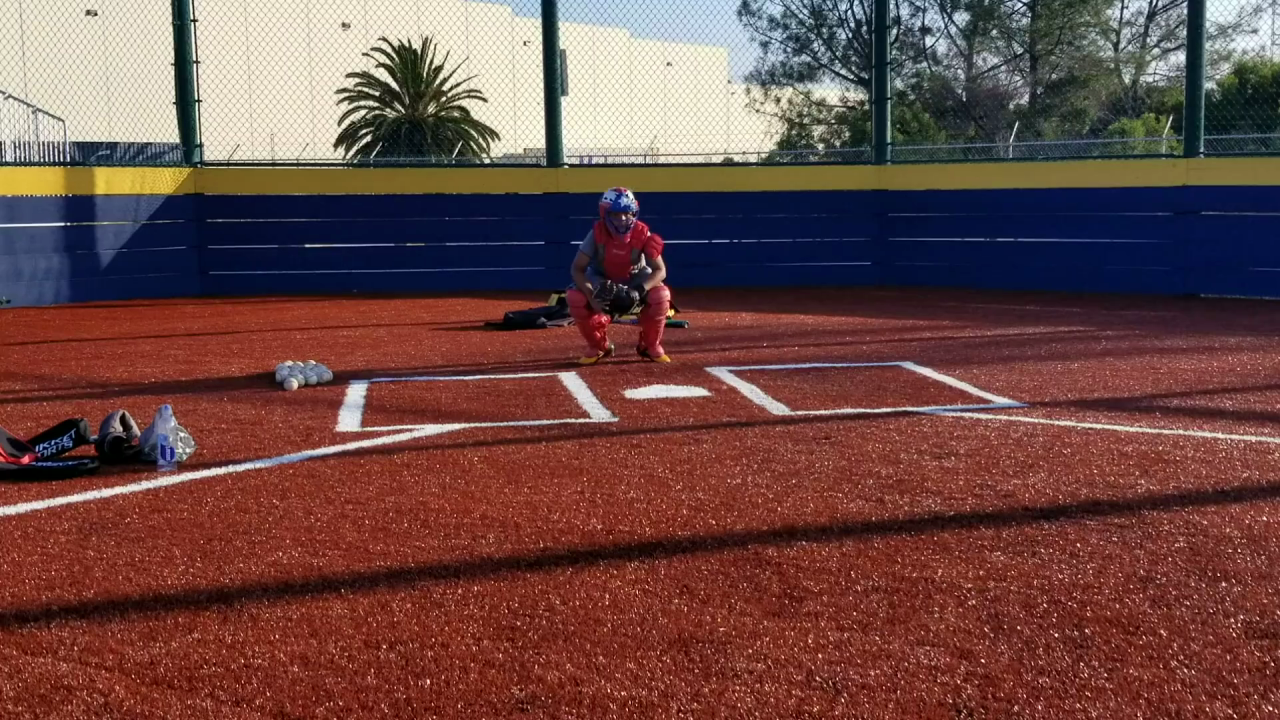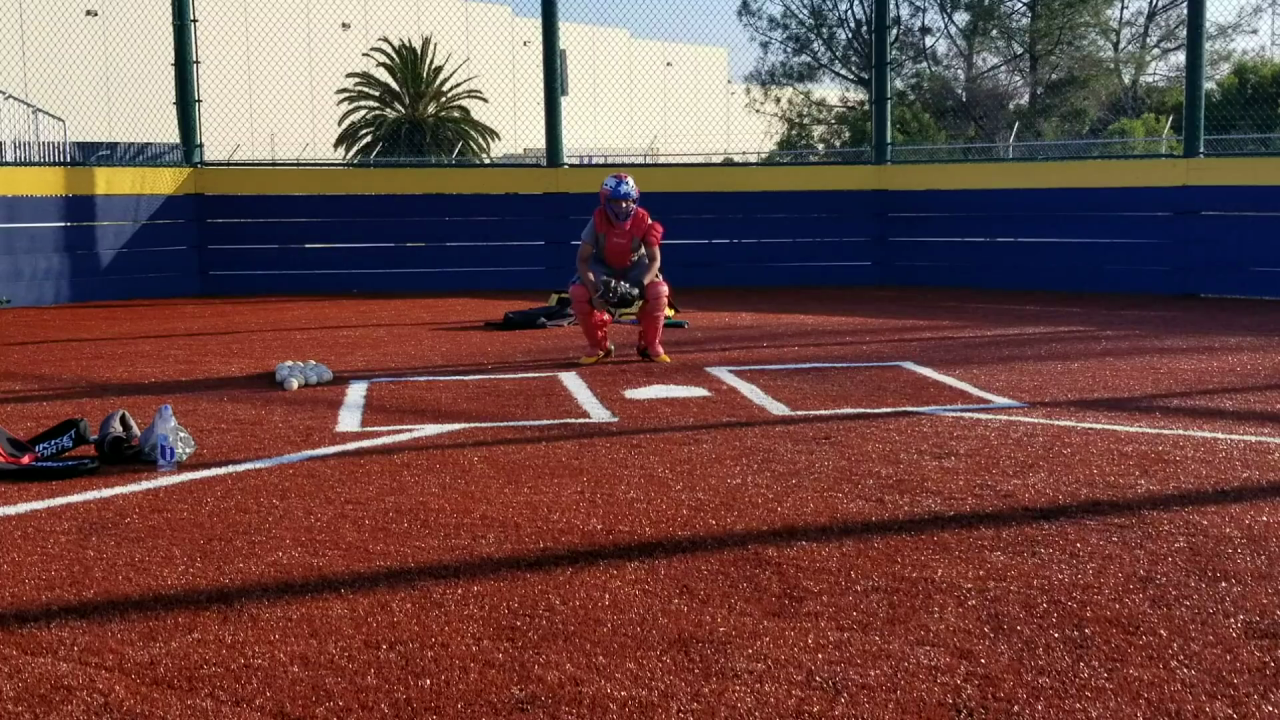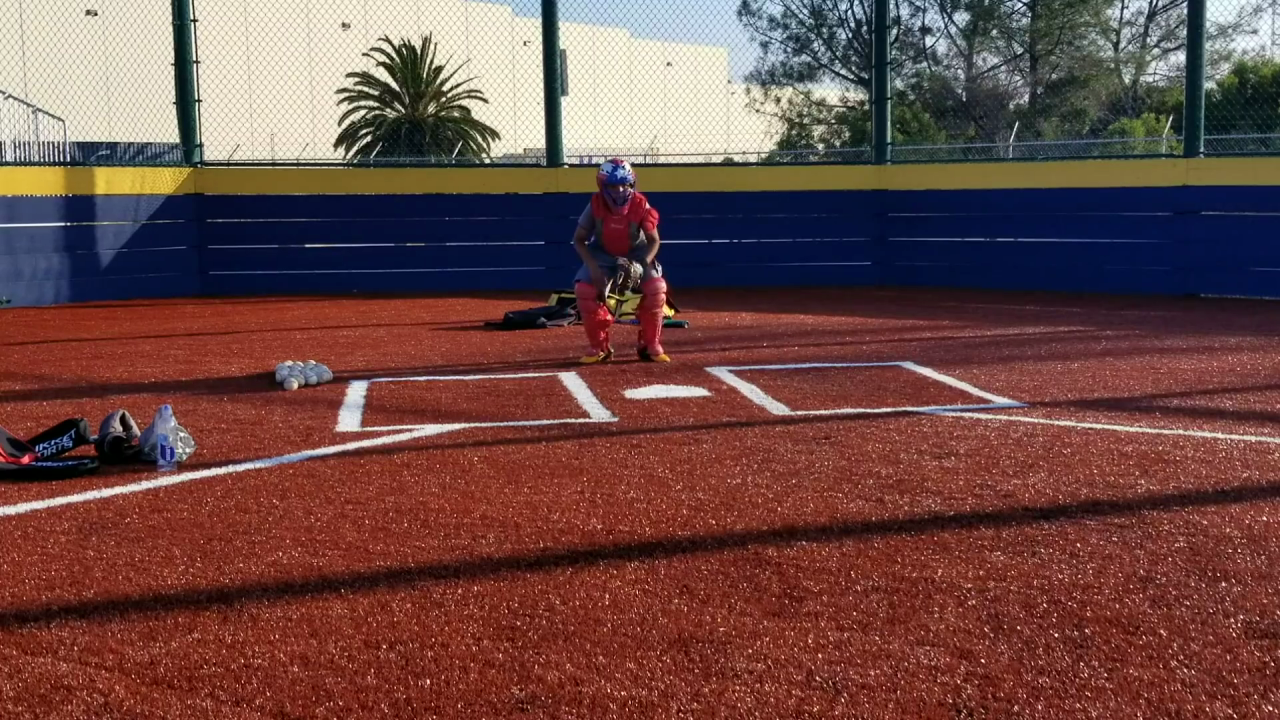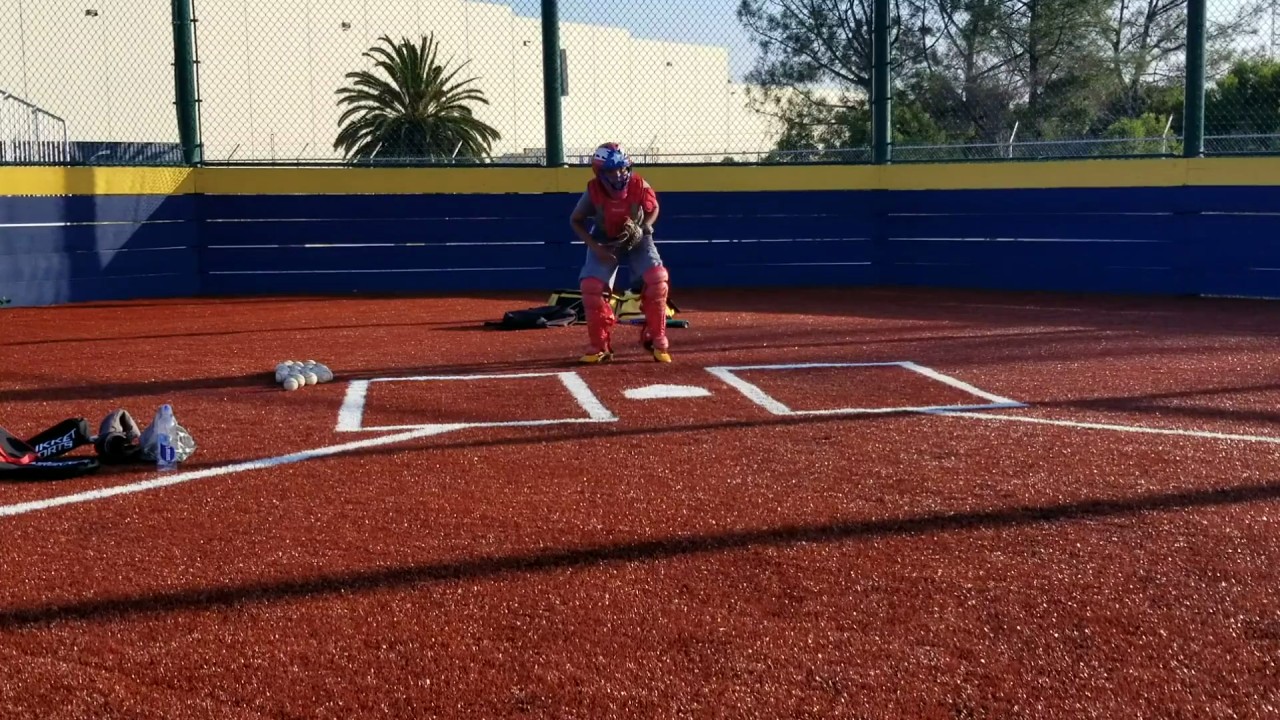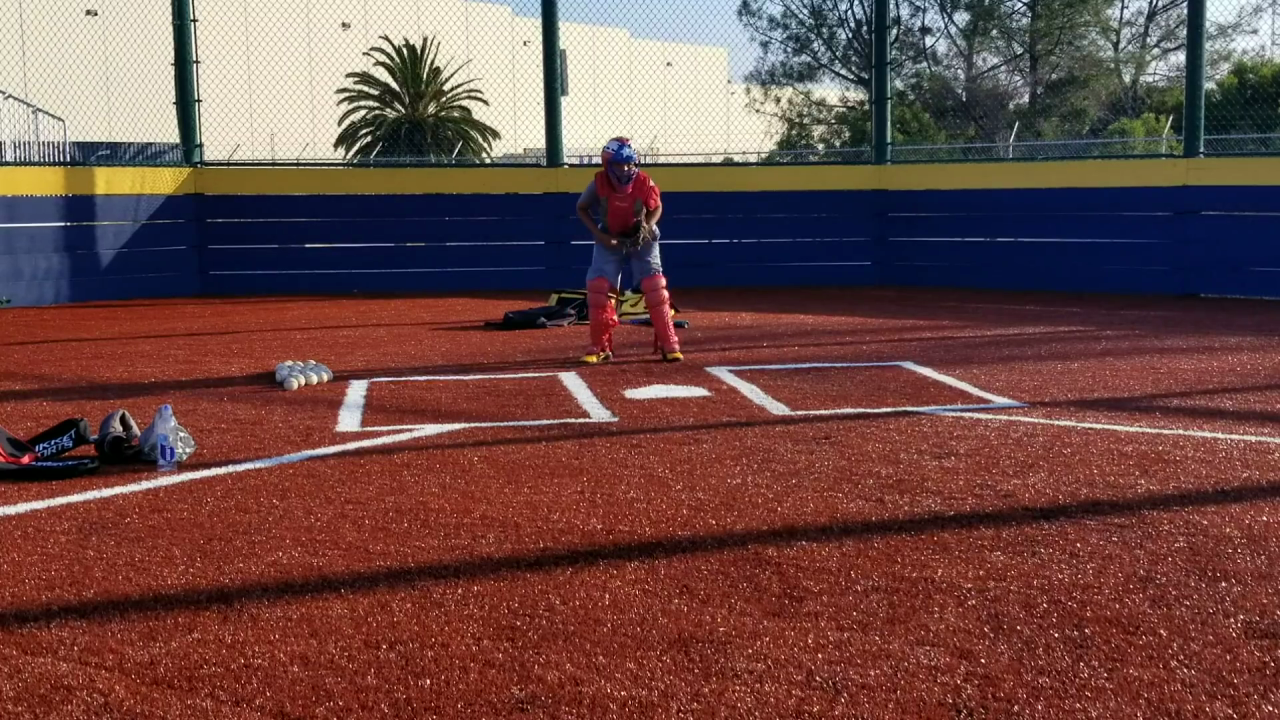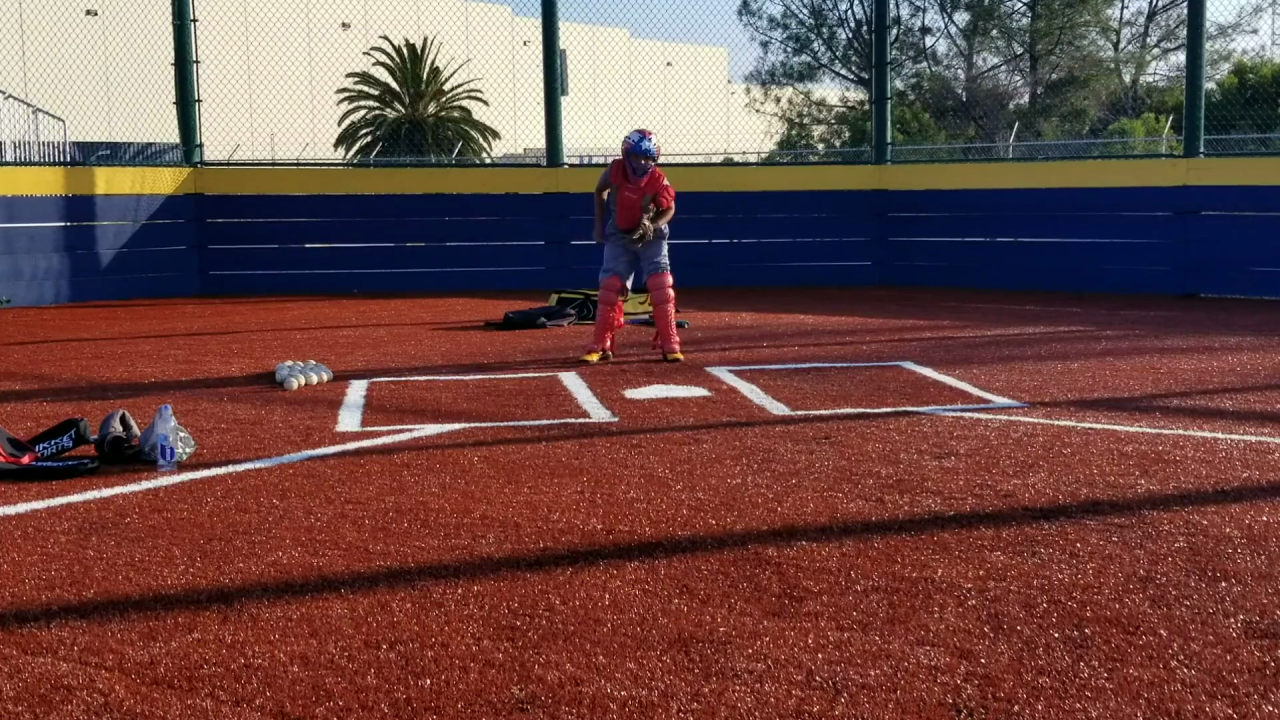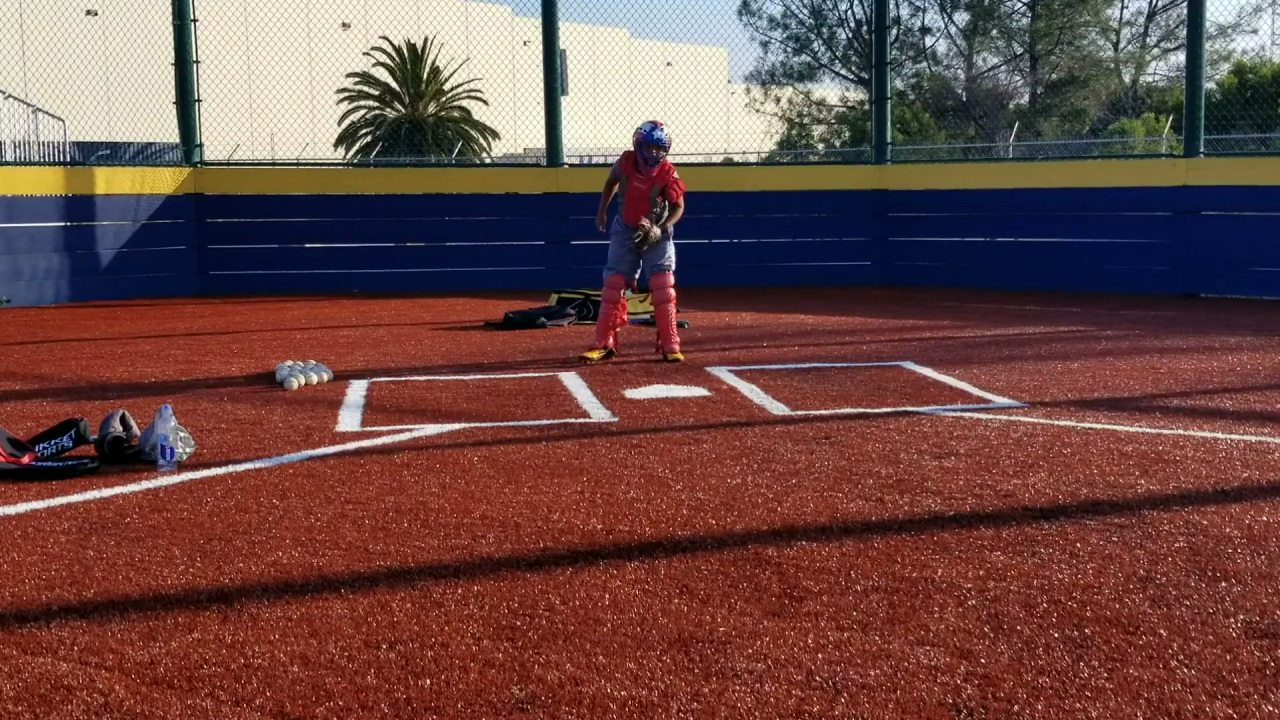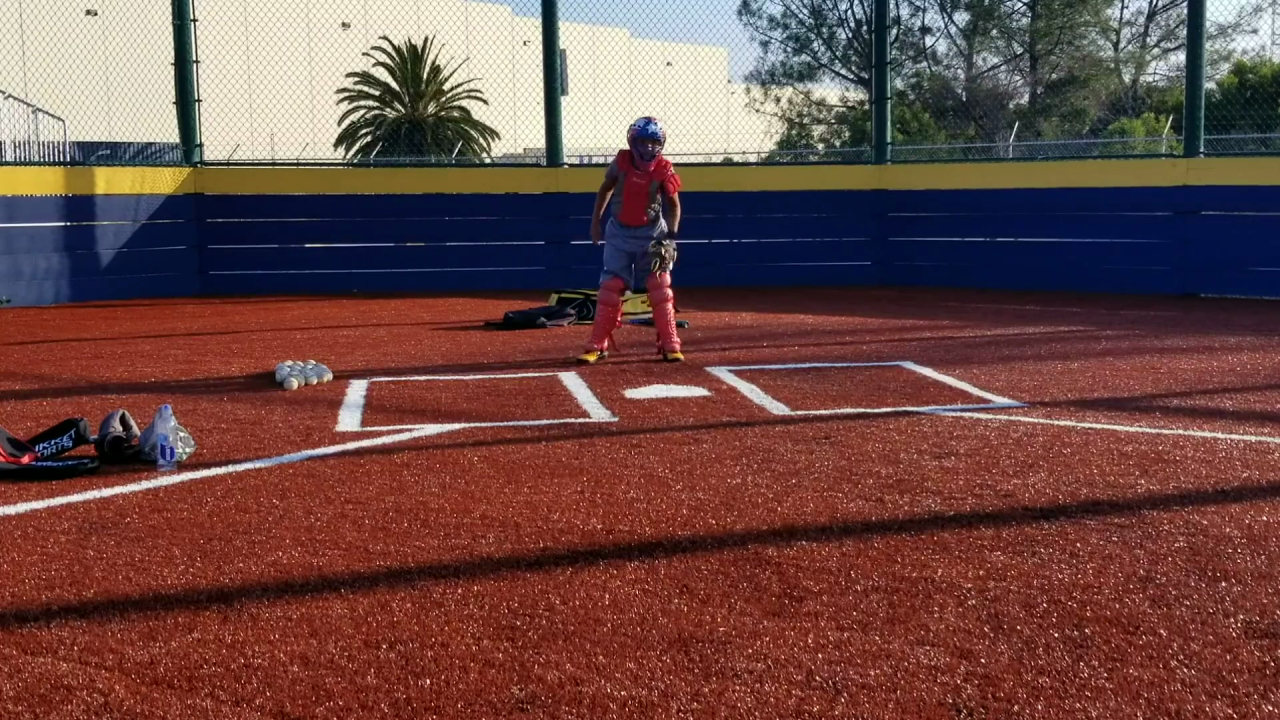
dt=0.2s
person 1, frame 1
left shoulder: (642, 234)
right shoulder: (597, 234)
left elbow: (660, 270)
right elbow: (577, 269)
left wrist: (640, 290)
right wrist: (591, 296)
left hip: (635, 280)
right hip: (602, 281)
left knee: (661, 296)
right knee: (575, 297)
left ankle: (651, 347)
right ankle: (599, 347)
person 1, frame 2
left shoulder: (643, 221)
right shoulder: (598, 221)
left elbow: (655, 259)
right elbow: (582, 260)
left wrist: (639, 286)
right wrist: (593, 291)
left hip: (636, 266)
right hip: (603, 267)
left knee: (658, 292)
right knee: (579, 293)
left ankle: (651, 347)
right ankle: (598, 347)
person 1, frame 3
left shoulder: (641, 206)
right shoulder: (595, 206)
left elbow: (654, 240)
right elbow: (579, 239)
left wrist: (641, 266)
right wrist: (592, 267)
left hip: (636, 252)
right hip: (602, 254)
left knee: (656, 288)
right knee: (585, 290)
left ankle: (650, 346)
right ankle: (599, 348)
person 1, frame 4
left shoulder: (639, 186)
right shoulder: (593, 192)
left elbow: (654, 208)
right elbow: (575, 221)
left wrist: (642, 229)
right wrist: (594, 246)
left hip: (636, 238)
right hip: (604, 241)
left knee: (657, 280)
right knee: (591, 287)
left ankle: (656, 340)
right ankle: (599, 348)
person 1, frame 5
left shoulder: (645, 184)
right shoulder: (599, 184)
left elbow: (657, 209)
right elbow: (581, 209)
left wrist: (647, 227)
right wrist: (599, 235)
left hip: (641, 238)
right hip: (610, 238)
left knee: (655, 287)
right knee: (598, 288)
left ankle: (669, 346)
right ankle: (599, 348)
person 1, frame 6
left shoulder: (658, 181)
right shoulder: (614, 171)
left elbow: (669, 209)
right elbow: (600, 190)
left wrist: (652, 226)
right wrist: (599, 223)
left hip: (650, 237)
right hip: (618, 235)
left knee: (661, 287)
right knee: (610, 288)
left ankle: (670, 346)
right ankle: (600, 347)
person 1, frame 7
left shoulder: (668, 174)
right shoulder: (625, 163)
left elbow: (678, 206)
right elbow: (611, 182)
left wrist: (661, 229)
right wrist: (601, 213)
left hip: (655, 234)
right hip: (624, 230)
left knee: (663, 286)
right knee: (613, 284)
left ankle: (670, 346)
right ankle: (603, 344)
person 1, frame 8
left shoulder: (664, 170)
right shoulder: (620, 162)
left elbow: (674, 205)
right elbow: (606, 189)
left wrist: (671, 237)
right wrist: (595, 221)
left hip: (651, 233)
right hip: (619, 232)
left knee: (660, 288)
right knee: (610, 287)
left ankle: (670, 346)
right ankle: (597, 346)
